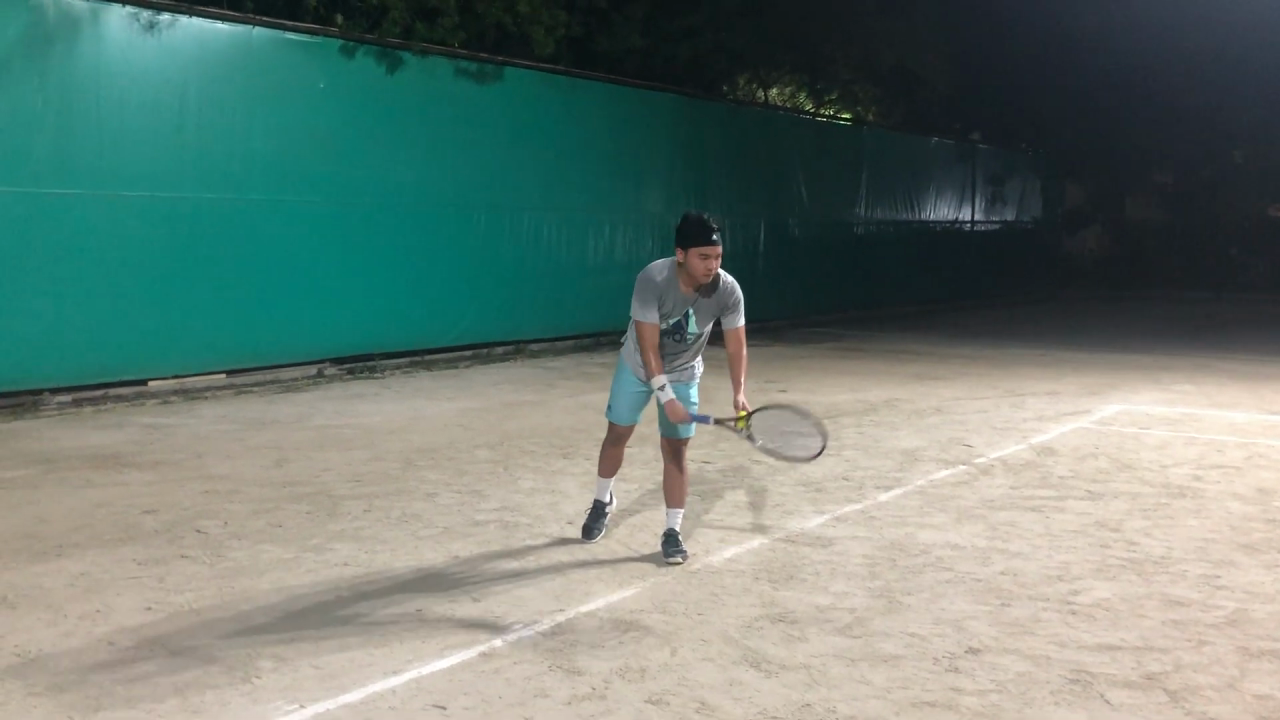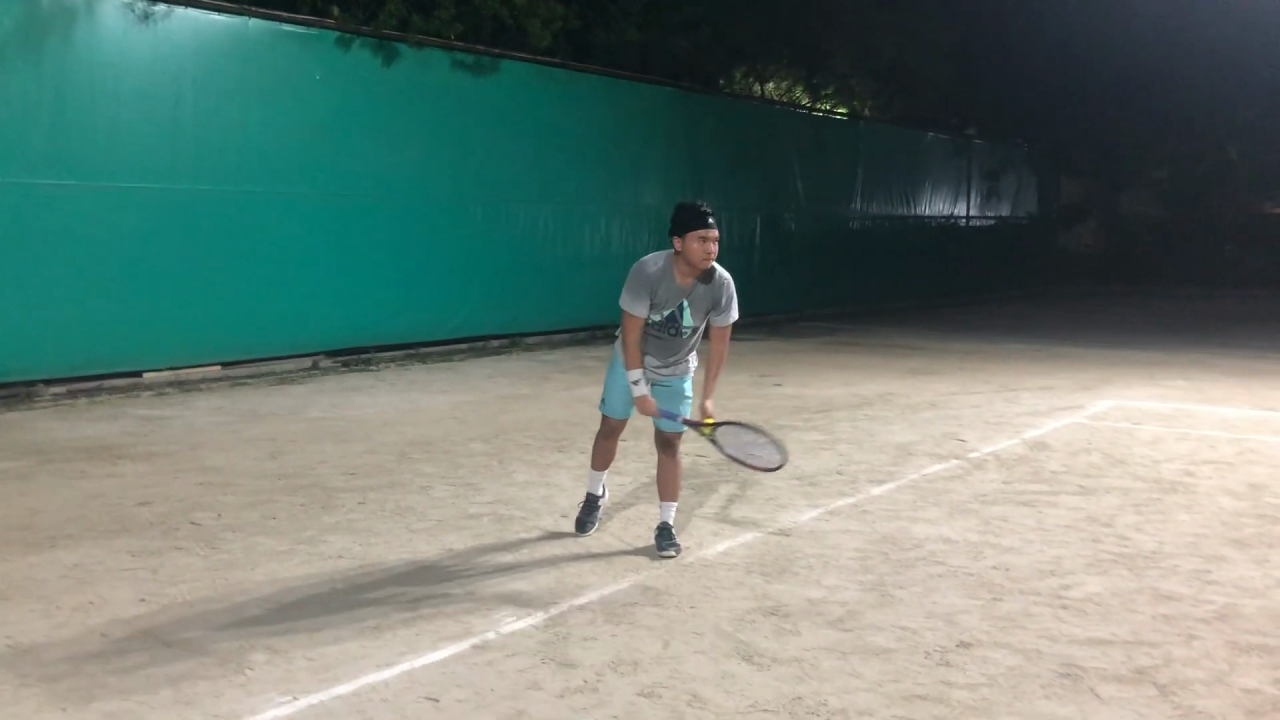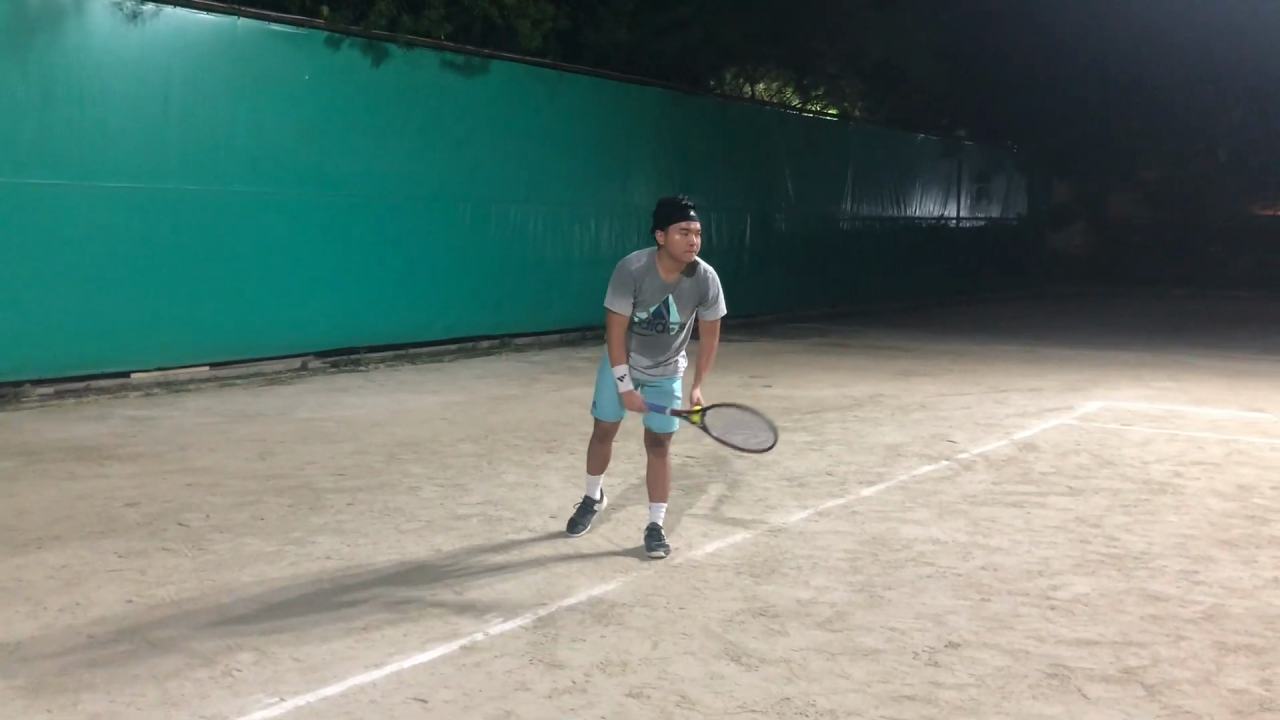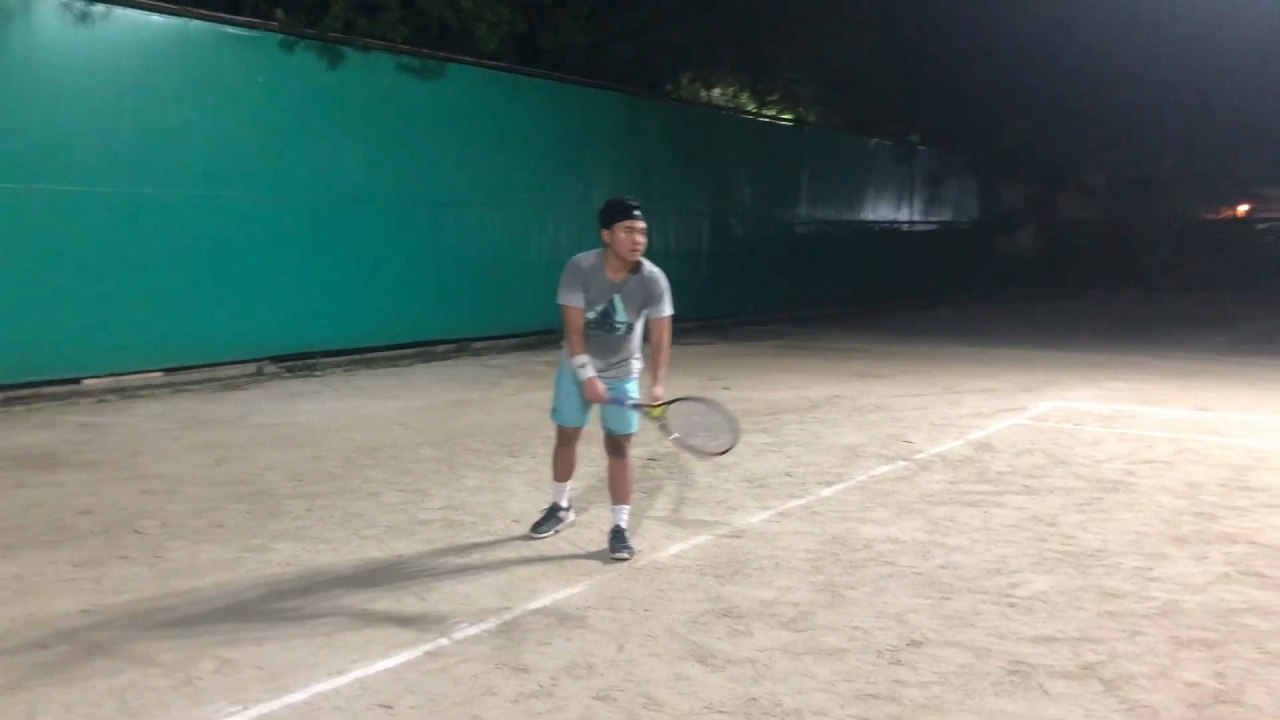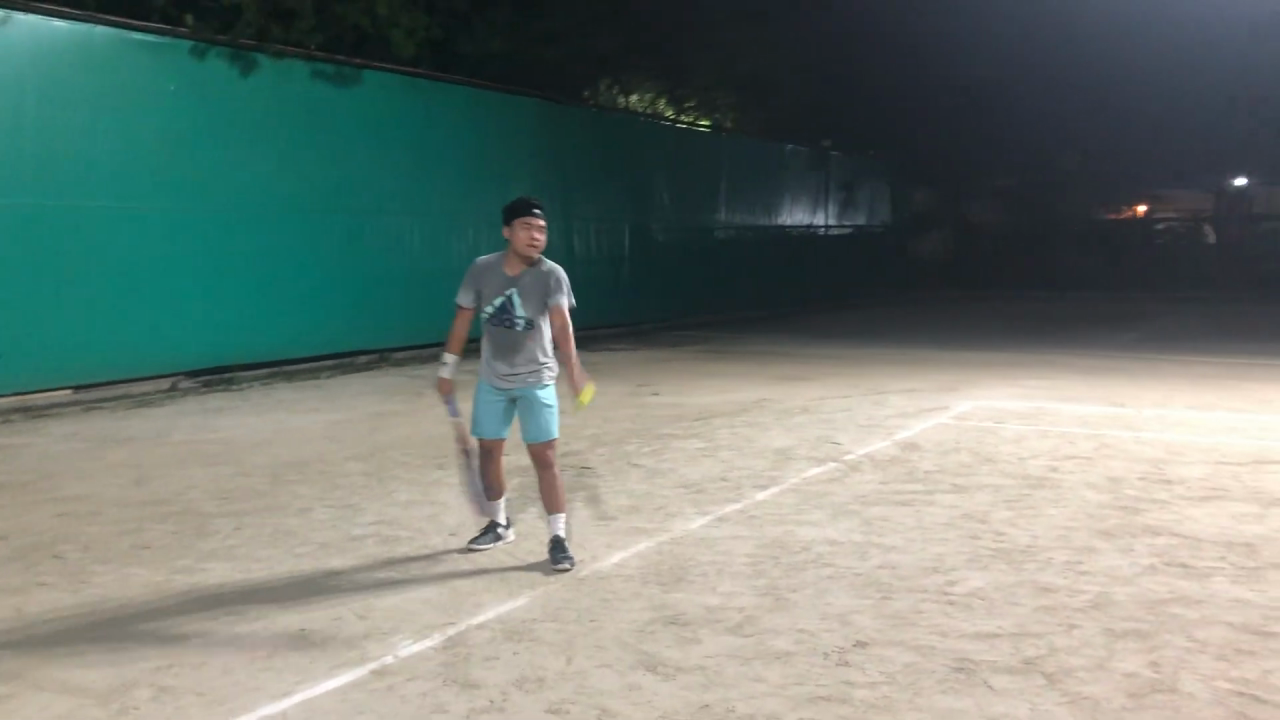
dt=0.4s
person 1, frame 1
left shoulder: (728, 290)
right shoulder: (652, 280)
left elbow: (736, 344)
right elbow: (648, 347)
left wrist: (739, 392)
right wrist: (665, 398)
left hip: (683, 376)
right hip: (639, 367)
left knee: (675, 451)
right knee: (617, 435)
left ankle: (672, 532)
right ankle: (602, 502)
person 1, frame 2
left shoulder: (721, 285)
right shoulder: (646, 271)
left elbow: (719, 342)
right elbow: (631, 335)
left wrist: (707, 395)
right wrist: (639, 389)
left hip: (677, 371)
right hip: (631, 361)
left knee: (669, 445)
right knee: (610, 428)
left ankle: (666, 525)
right ankle: (595, 494)
person 1, frame 3
left shoulder: (706, 280)
right shoulder: (630, 269)
left elbow: (709, 335)
right elbow: (616, 331)
left wrist: (698, 385)
right wrist: (624, 385)
left hip: (666, 372)
right hip: (622, 364)
left knee: (659, 445)
right knee: (603, 432)
left ankle: (655, 527)
right ankle: (592, 498)
person 1, frame 4
left shoulder: (652, 280)
right shoulder: (579, 268)
left elbow: (660, 336)
right elbow: (574, 330)
left wrist: (657, 383)
right wrist: (587, 377)
left hip: (622, 373)
right hip: (578, 368)
left knee: (618, 447)
right knee: (566, 437)
left ankle: (619, 528)
right ankle: (560, 506)
person 1, frame 5
left shoulder: (552, 275)
right shoulder: (481, 270)
left elbow: (561, 325)
right elbow: (462, 322)
left wrist: (573, 367)
right wrist: (447, 369)
left hip: (535, 381)
right hip: (492, 381)
left knee: (543, 456)
right knee: (488, 451)
left ankle: (558, 538)
right ankle: (499, 524)
